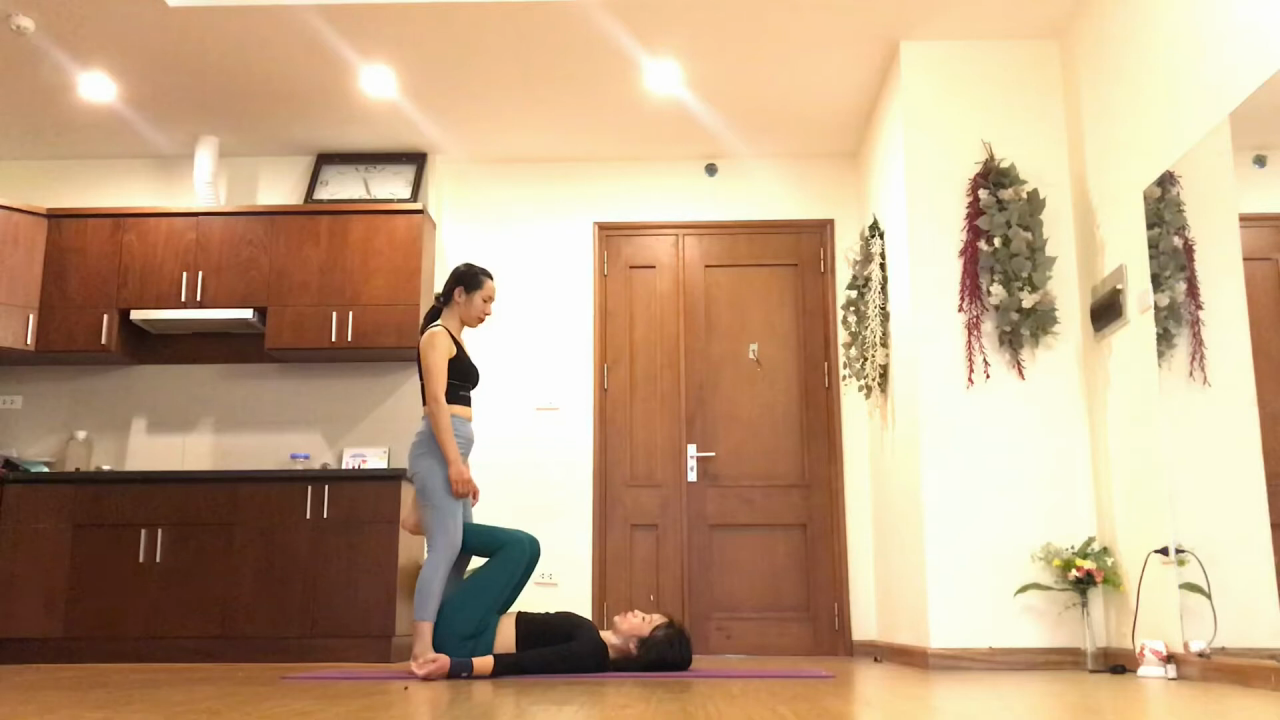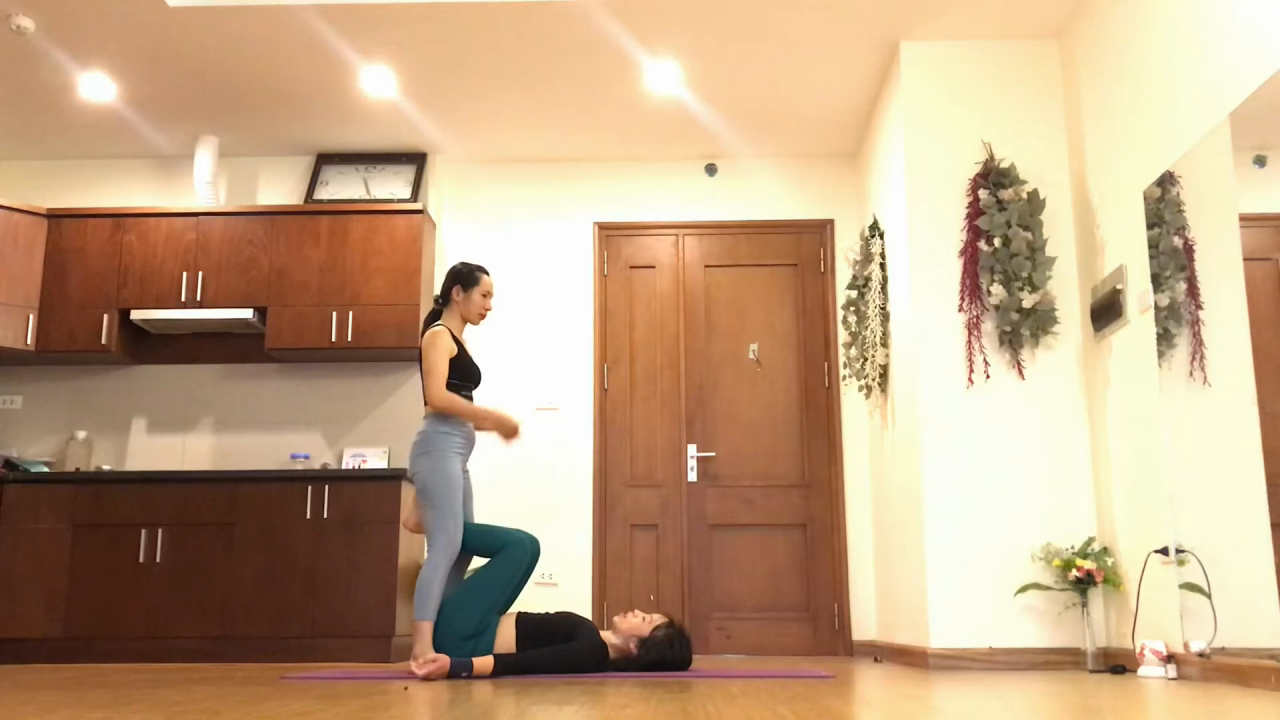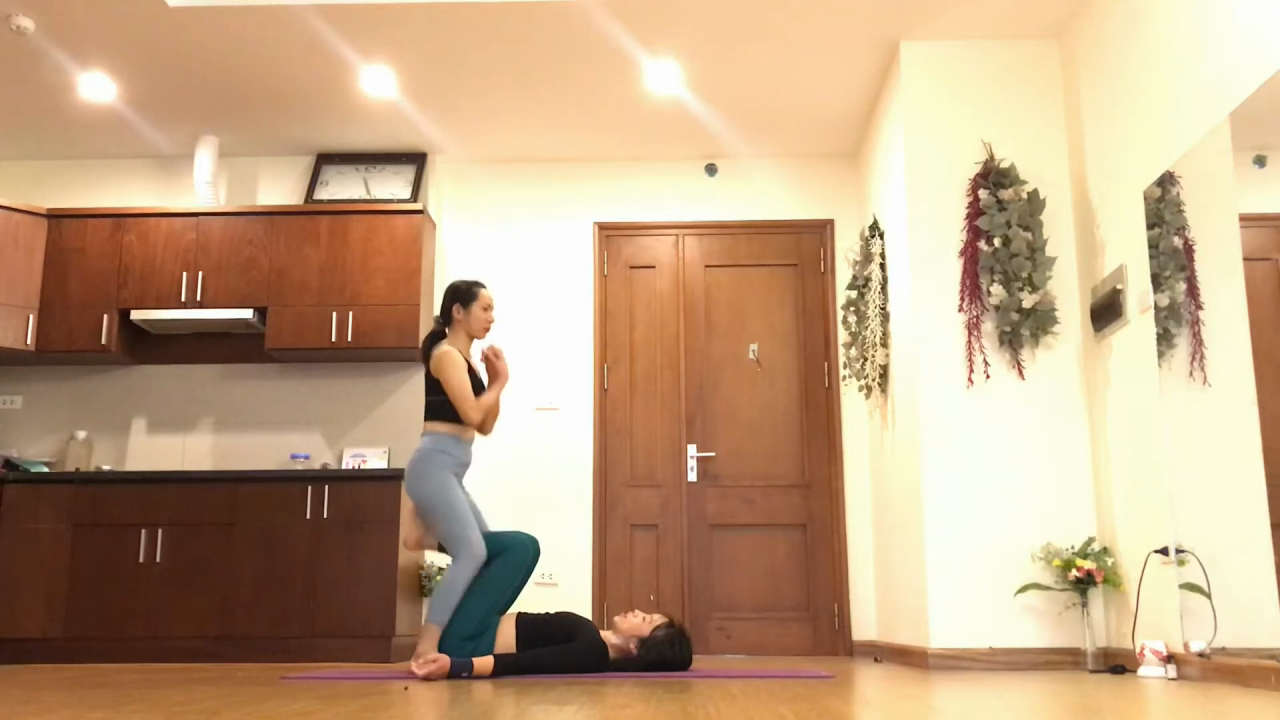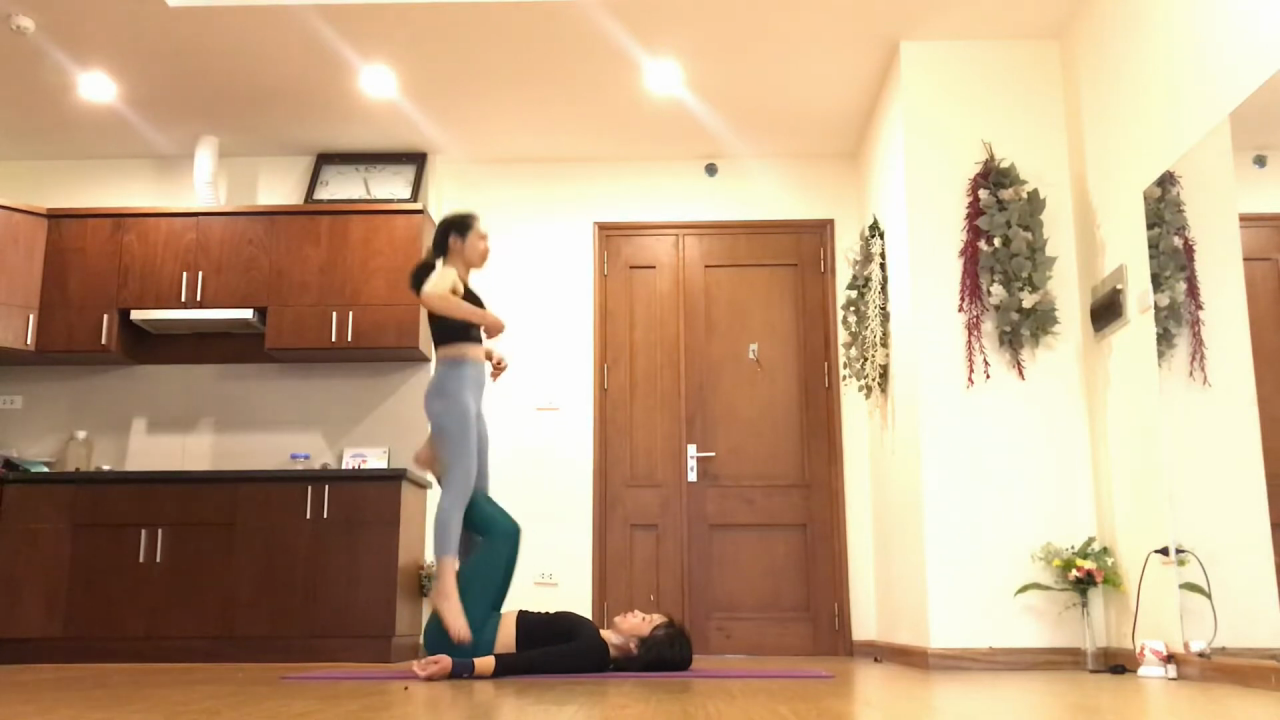
dt=0.5s
person 1, frame 1
left shoulder: (454, 341)
right shoulder: (437, 335)
right elbow: (436, 401)
left wrist: (462, 466)
right wrist: (455, 463)
left hip: (451, 451)
right hip: (439, 450)
left knee: (460, 550)
right knee: (445, 547)
right ankle: (421, 649)
person 1, frame 2
left shoulder: (457, 340)
right shoulder: (438, 334)
right elbow: (436, 396)
left wrist: (489, 421)
right wrist: (493, 417)
left hip: (454, 451)
right hip: (440, 447)
left knee: (462, 549)
right knee: (445, 546)
right ankle: (423, 648)
person 1, frame 3
left shoulder: (466, 361)
right shoulder: (447, 356)
left elbow: (486, 425)
right elbow: (472, 413)
left wrist: (495, 381)
right wrist: (497, 387)
left hip: (448, 473)
right hip: (433, 468)
left knee: (481, 552)
right knee: (472, 552)
right ankle: (426, 650)
person 1, frame 4
left shoulder: (462, 285)
right shoulder: (444, 274)
right elbow: (428, 296)
left wrist: (489, 354)
right wrist: (484, 318)
left hip: (468, 393)
right hip: (453, 387)
left knee: (478, 495)
right knee: (460, 487)
left ankle: (457, 583)
right ankle: (446, 588)
person 2, frame 1
left shoulder: (592, 653)
right shoulder: (595, 643)
left elbow: (522, 664)
left wrist: (456, 666)
left hip: (463, 640)
right hip: (476, 637)
left knee: (521, 546)
right knee: (524, 548)
person 2, frame 2
left shoulder: (592, 653)
right shoulder: (594, 642)
left elbow: (519, 664)
left wrist: (456, 666)
left hip: (463, 640)
right hip: (475, 637)
left knee: (521, 546)
right knee: (524, 547)
person 2, frame 3
left shoulder: (592, 653)
right shoulder: (594, 642)
left elbow: (519, 664)
left wrist: (455, 666)
left hip: (464, 642)
right hip: (475, 639)
left knee: (522, 546)
right knee: (521, 548)
person 2, frame 4
left shoulder: (593, 653)
right shoulder: (595, 641)
left elbow: (522, 663)
left wrist: (458, 666)
left hip: (461, 639)
right hip: (472, 635)
left knee: (502, 532)
right knee: (503, 533)
